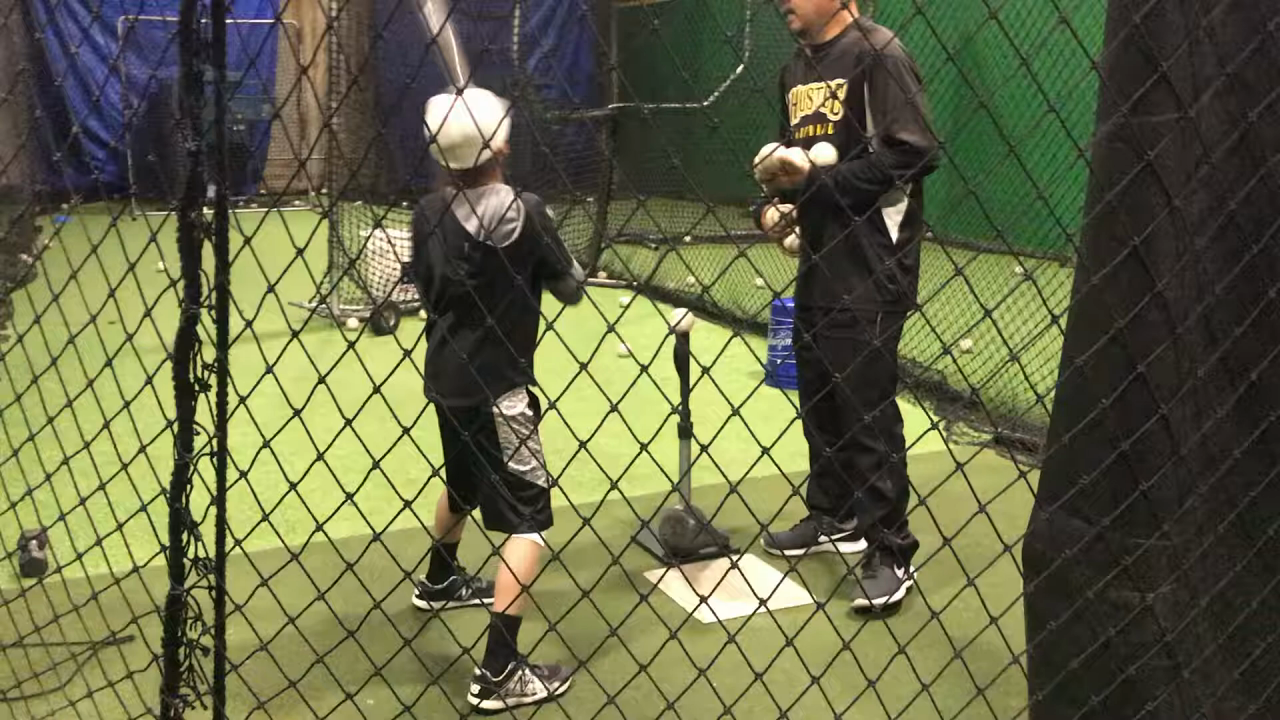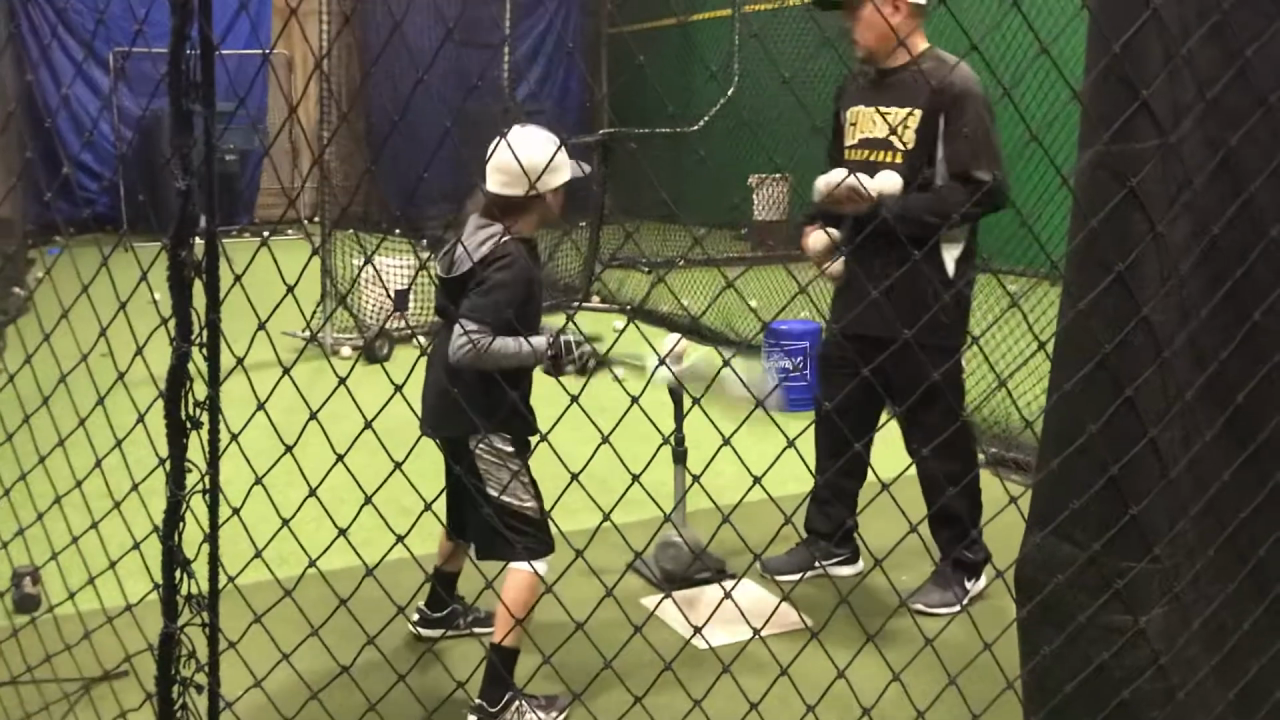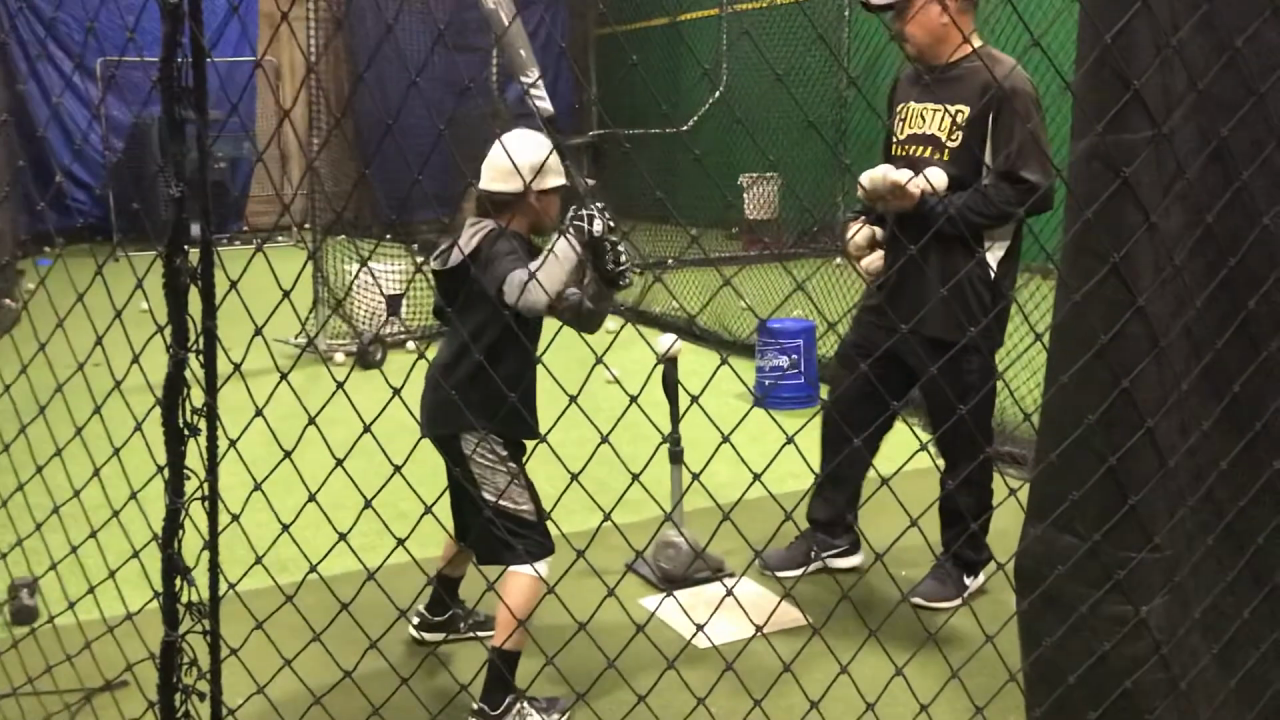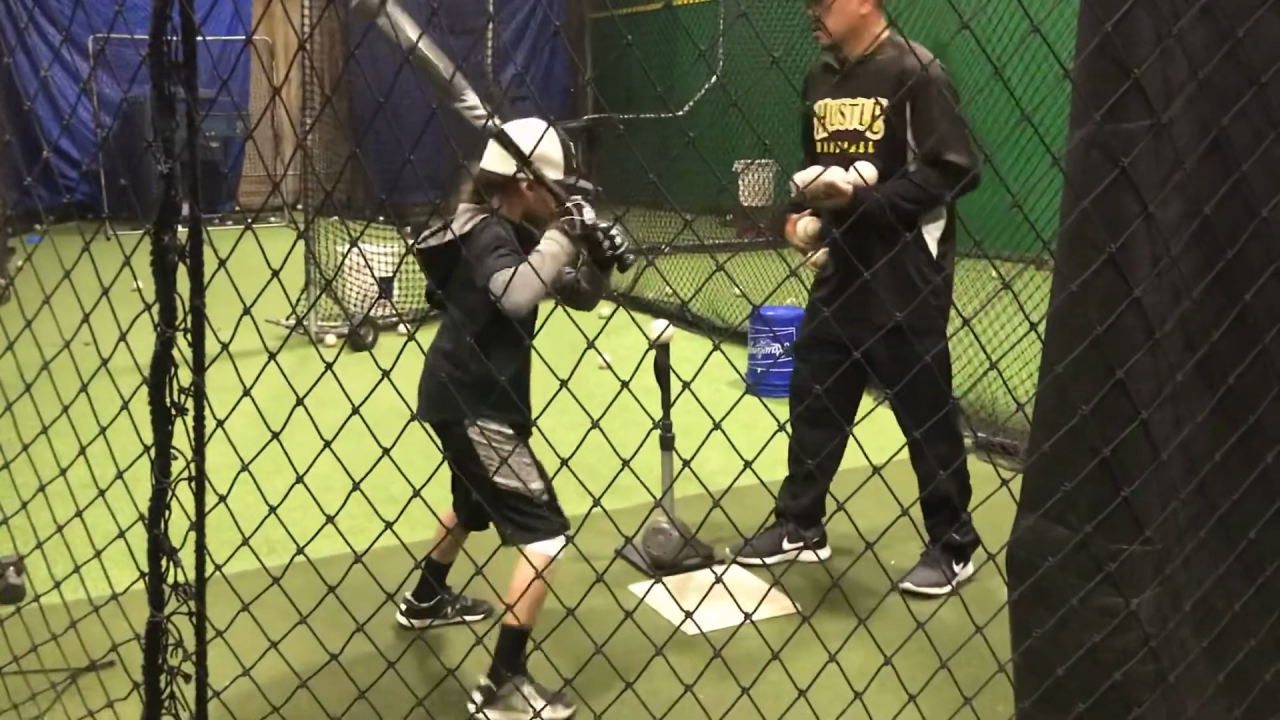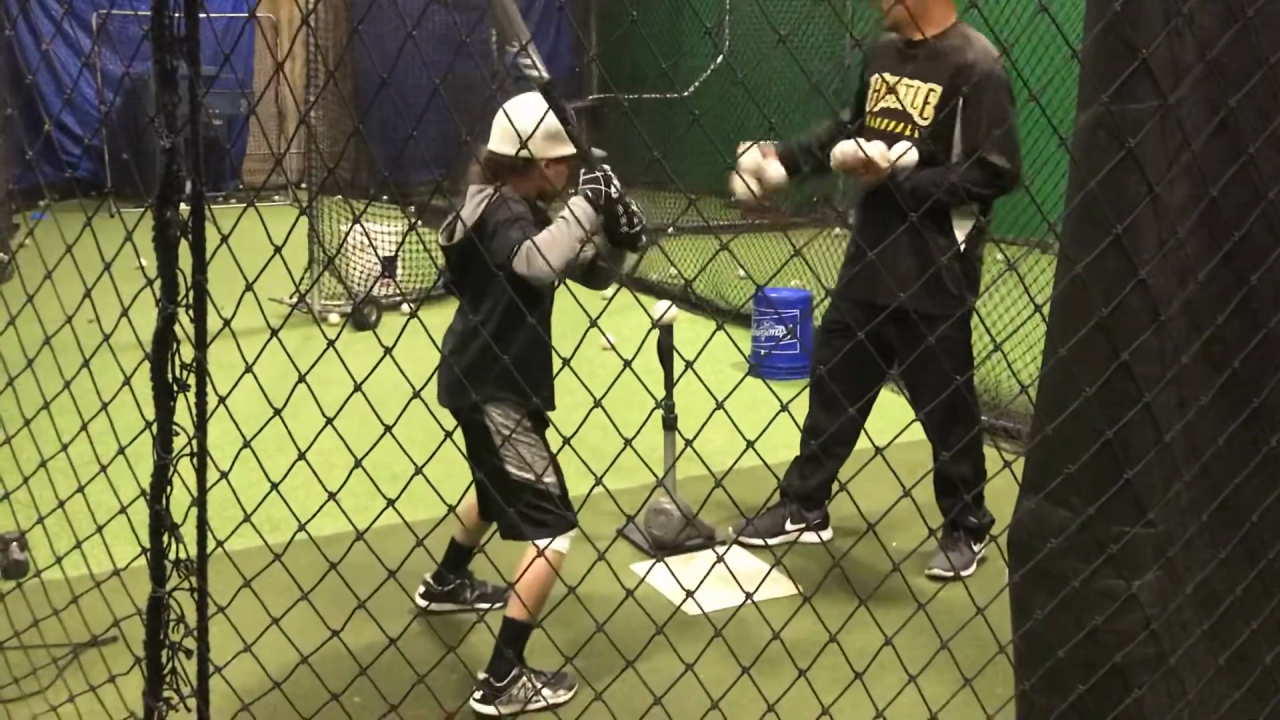
dt=0.7s
person 1, frame 1
left shoulder: (430, 211)
right shoulder: (525, 212)
right elbow: (572, 286)
left hip: (448, 373)
right hip: (496, 384)
left knee: (464, 481)
right knee: (527, 519)
left ankle: (440, 579)
right ankle: (498, 670)
person 1, frame 2
left shoulder: (483, 233)
right shoulder: (510, 257)
right elbow: (466, 346)
left wrist: (552, 346)
right wrist: (546, 349)
left hip: (457, 405)
right hip: (482, 414)
left knee: (470, 512)
right knee: (529, 549)
left ankle: (438, 608)
person 1, frame 3
left shoulder: (517, 247)
right shoulder: (494, 244)
left elbow: (584, 317)
right elbow: (529, 296)
left wrist: (599, 275)
right wrist: (574, 240)
left hip: (469, 409)
right hip: (473, 417)
left knee: (478, 519)
right knee: (529, 552)
left ankle: (438, 613)
person 1, frame 4
left shoulder: (515, 234)
right shoulder: (486, 234)
left elbow: (581, 296)
right elbow: (516, 297)
left wrist: (596, 258)
right wrist: (563, 238)
left hip: (467, 395)
right hip: (473, 404)
left knee: (476, 497)
right knee: (544, 533)
left ankle: (426, 598)
person 1, frame 5
left shoulder: (519, 210)
right shoulder: (503, 213)
left elbow: (594, 274)
right elbow: (539, 265)
left wrist: (616, 237)
right wrist: (587, 203)
left hip: (483, 379)
right hip: (491, 388)
left knee: (501, 484)
right knee: (552, 528)
left ankle: (446, 583)
person 2, frame 1
left shoulder: (878, 53)
right shoulder: (796, 68)
left elbow: (915, 153)
left wrist: (816, 179)
right wrist: (775, 201)
left hip: (872, 266)
right hip: (819, 260)
left knee: (866, 404)
right knee: (819, 395)
left ankle: (891, 551)
right ankle: (832, 515)
person 2, frame 2
left shoulder: (951, 85)
right shoulder: (854, 87)
left elbow: (984, 191)
left wrist: (882, 211)
right wrist: (824, 223)
left hip: (925, 299)
right hip: (859, 292)
left knee: (936, 436)
right knee: (838, 423)
left ankle: (963, 563)
right ankle: (831, 541)
person 2, frame 3
left shoulder: (1001, 84)
right shoulder: (907, 82)
left elbow: (1031, 192)
left wrist: (929, 207)
right wrist: (869, 219)
left hip: (961, 299)
right hip: (893, 286)
left knee: (960, 435)
right knee: (847, 410)
left ankle: (964, 559)
right ankle: (831, 534)
person 2, frame 4
left shoulder: (915, 72)
right shoulder: (820, 78)
left elbow: (957, 172)
left wrist: (861, 200)
right wrist: (801, 211)
left hip: (907, 279)
right hip: (840, 274)
left knee: (927, 417)
right knee: (814, 403)
left ankle: (952, 544)
right ankle: (799, 526)
person 2, frame 5
left shoulder: (976, 65)
right shoulder: (884, 53)
left elbow: (996, 175)
left wrist: (895, 179)
right wrist: (788, 156)
left hip: (936, 271)
right hip: (869, 254)
left knee: (946, 406)
right knee: (833, 384)
left ankle: (966, 528)
right ankle: (804, 508)
